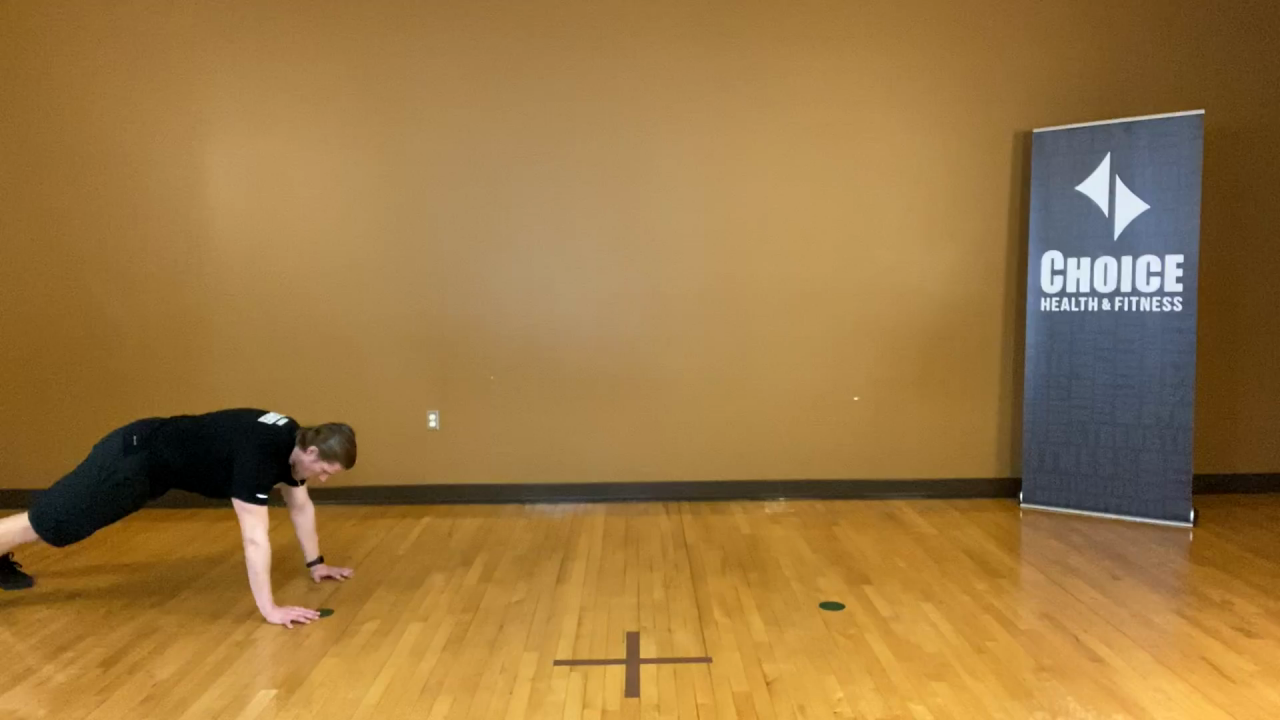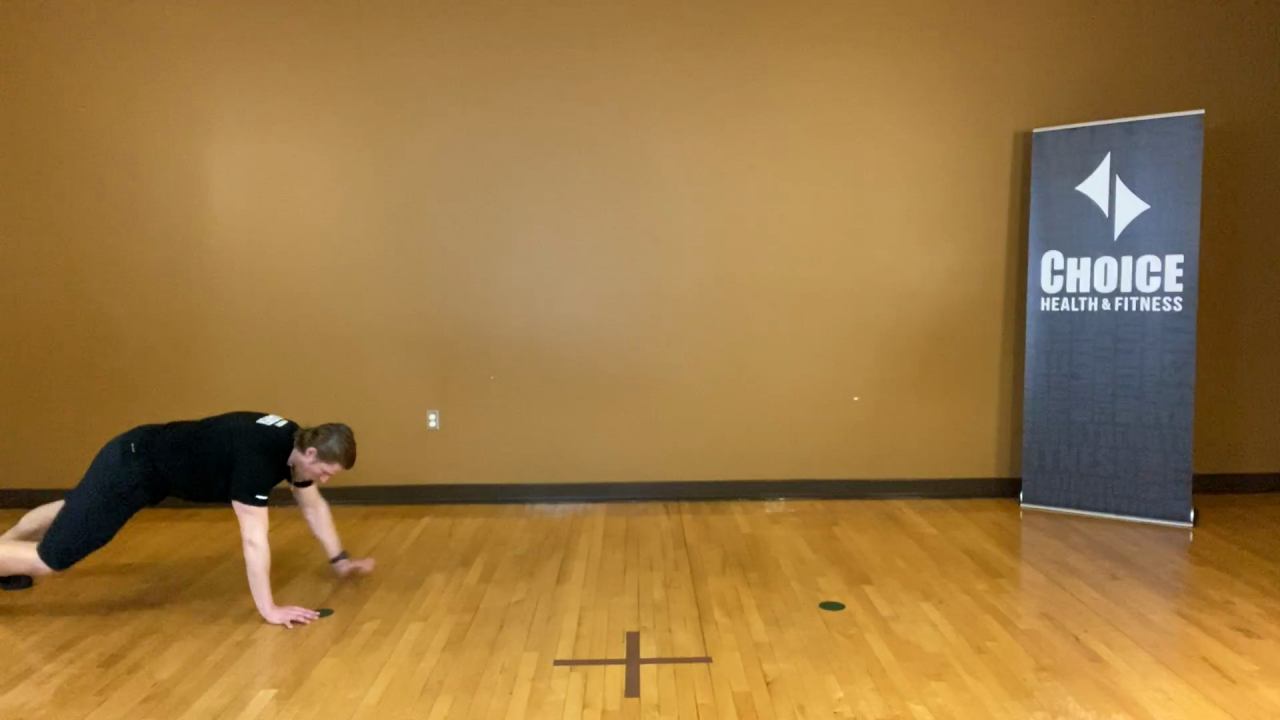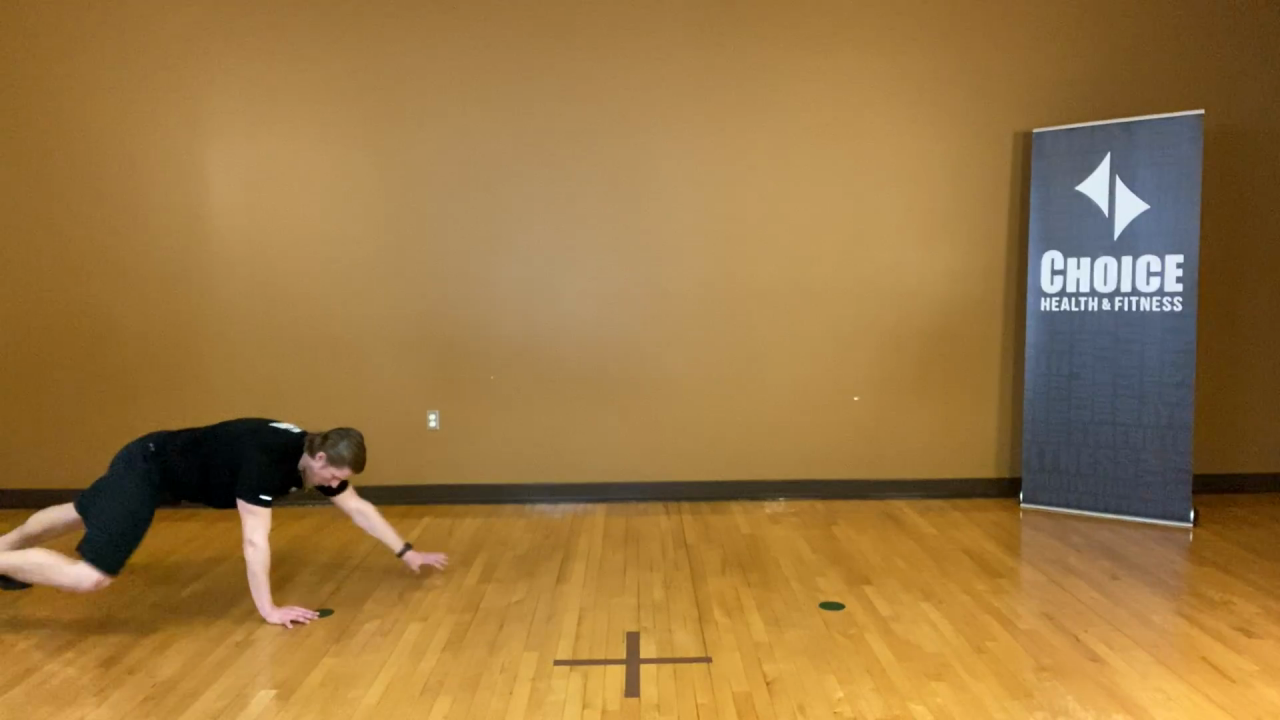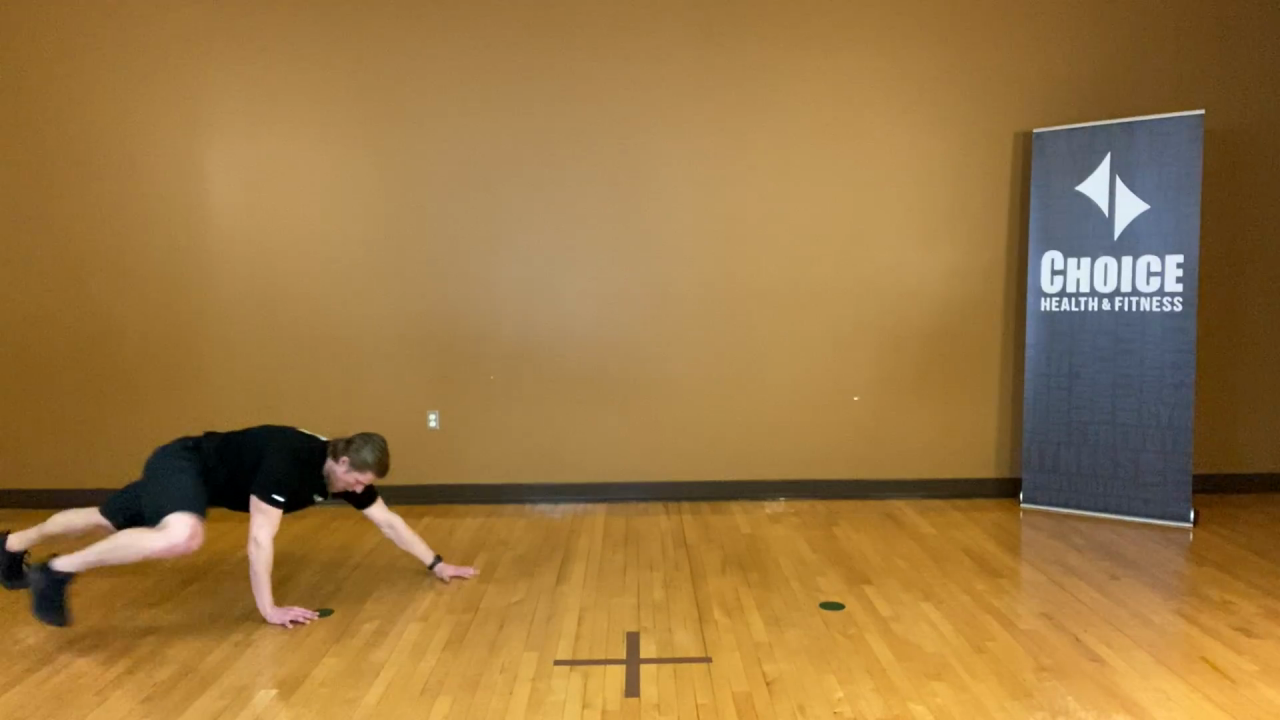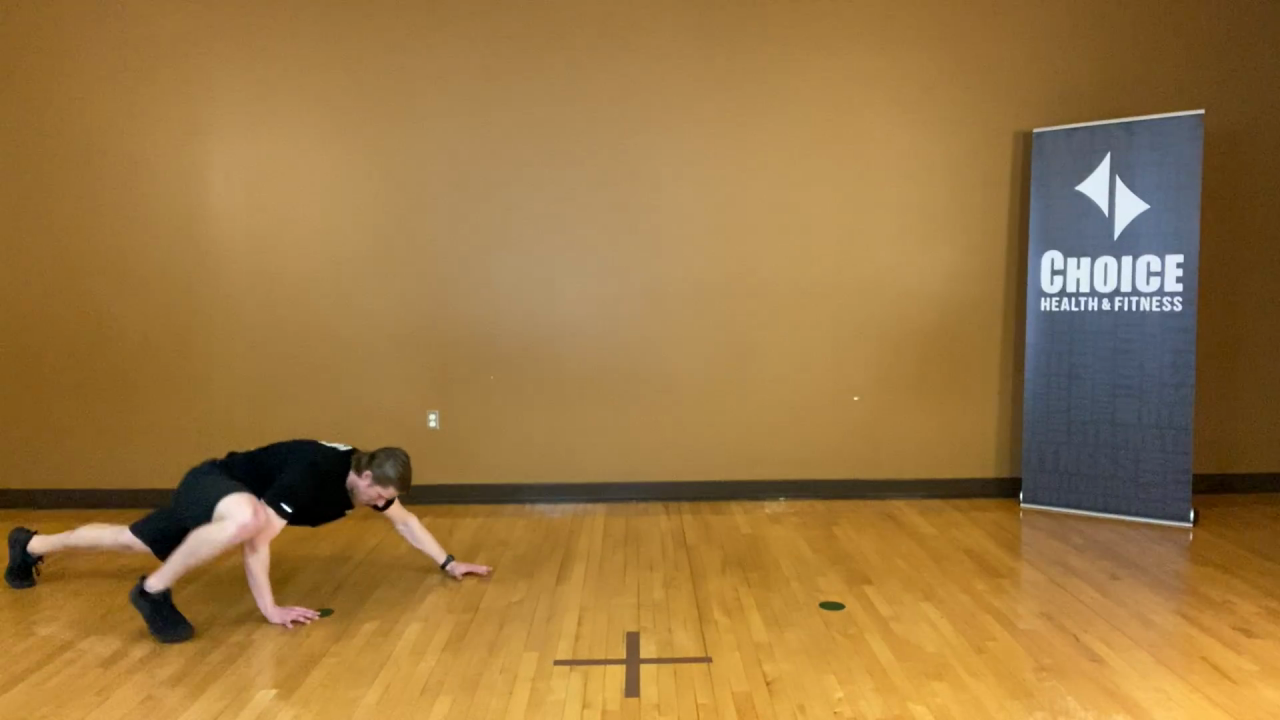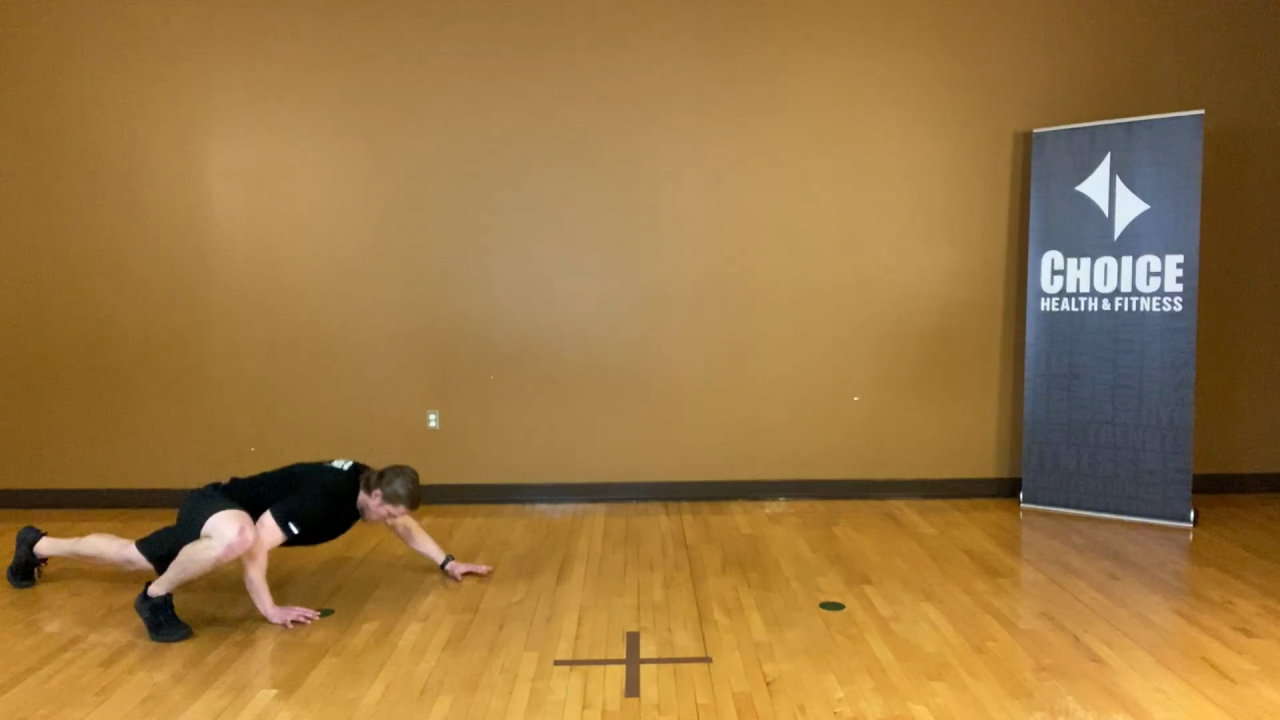
dt=0.2s
person 1, frame 1
left shoulder: (293, 441)
right shoulder: (260, 454)
left elbow: (300, 504)
right elbow: (254, 537)
left wrist: (314, 562)
right wrist: (270, 609)
left hip: (148, 453)
right hip: (134, 458)
left knee: (66, 510)
right knee: (41, 524)
person 1, frame 2
left shoulder: (296, 444)
right shoulder: (257, 456)
left elbow: (312, 502)
right elbow: (254, 539)
left wrist: (339, 558)
right wrist: (266, 608)
left hip: (142, 460)
right hip: (131, 466)
left knee: (71, 512)
right knee: (45, 558)
person 1, frame 3
left shoulder: (316, 459)
right shoulder: (268, 459)
left elbow: (358, 507)
right elbow: (255, 539)
left wrist: (406, 552)
right wrist: (267, 608)
left hip: (159, 469)
right hip: (145, 465)
left knee: (81, 515)
right knee: (88, 578)
person 1, frame 4
left shoulder: (346, 469)
right shoulder: (289, 462)
left elbow: (386, 518)
right elbow: (260, 538)
left wrist: (436, 563)
right wrist: (269, 609)
left hip: (197, 475)
right hip: (180, 463)
left knee: (107, 521)
right knee: (181, 537)
right ankle: (57, 570)
person 1, frame 5
left shoulder: (365, 475)
right shoulder: (310, 474)
left elbow: (404, 518)
right elbow: (259, 534)
left wrist: (447, 563)
right wrist: (269, 609)
left hip: (222, 491)
right hip: (208, 484)
left knee: (131, 539)
right knee: (245, 517)
right ankle: (154, 591)
person 1, frame 6
left shoulder: (365, 484)
right shoulder: (322, 497)
left elbow: (406, 524)
right elbow: (252, 545)
left wrist: (446, 562)
right wrist: (270, 610)
left hip: (220, 517)
right hip: (210, 508)
left knee: (131, 556)
right knee: (237, 535)
left ankle: (36, 546)
right ankle: (156, 599)
